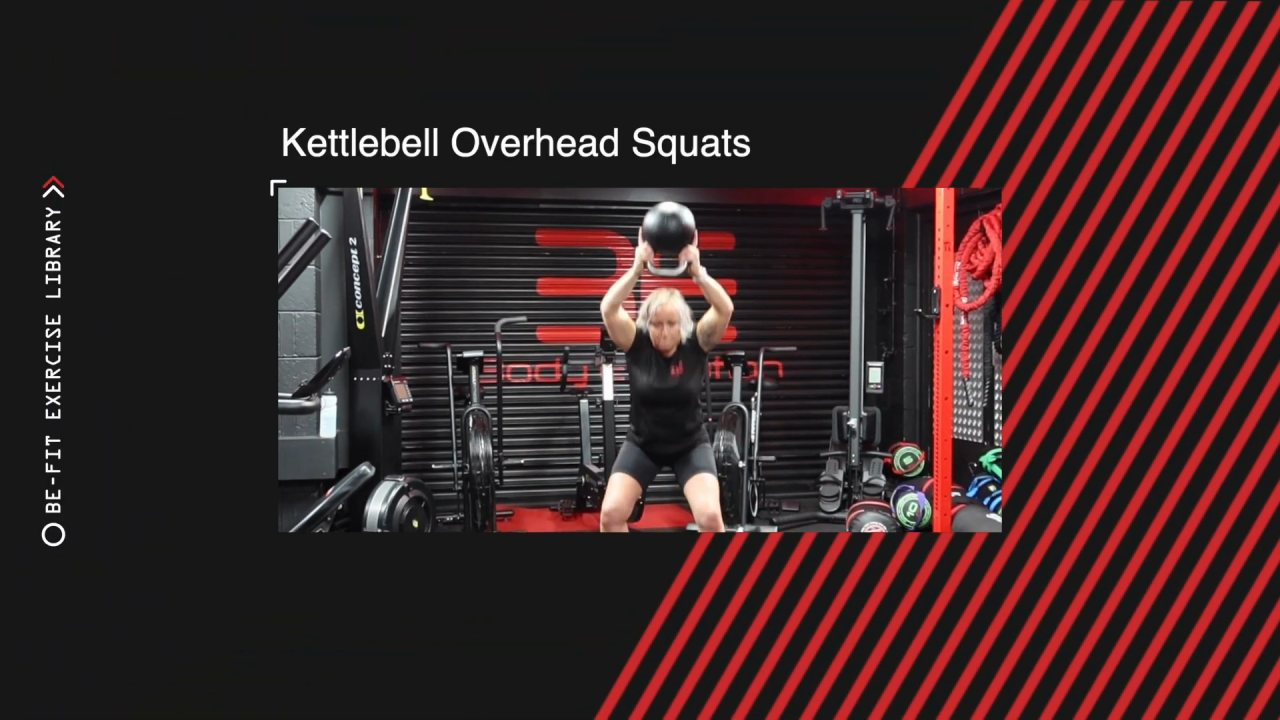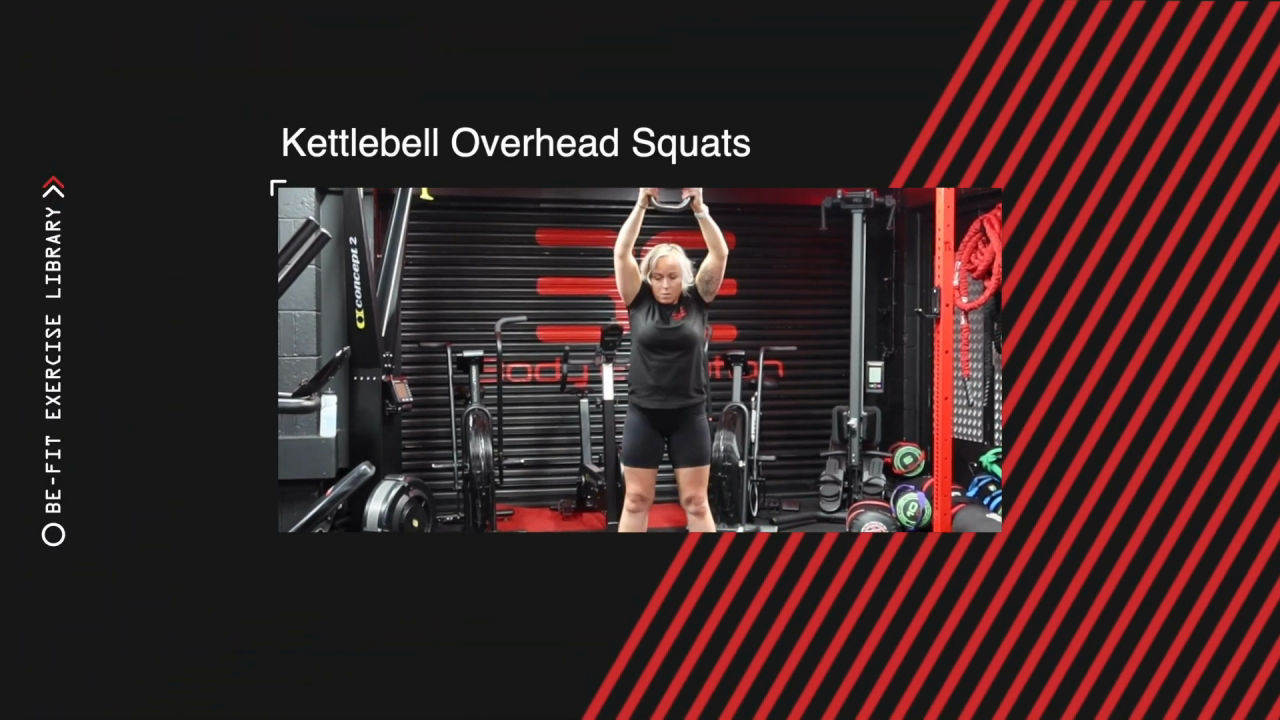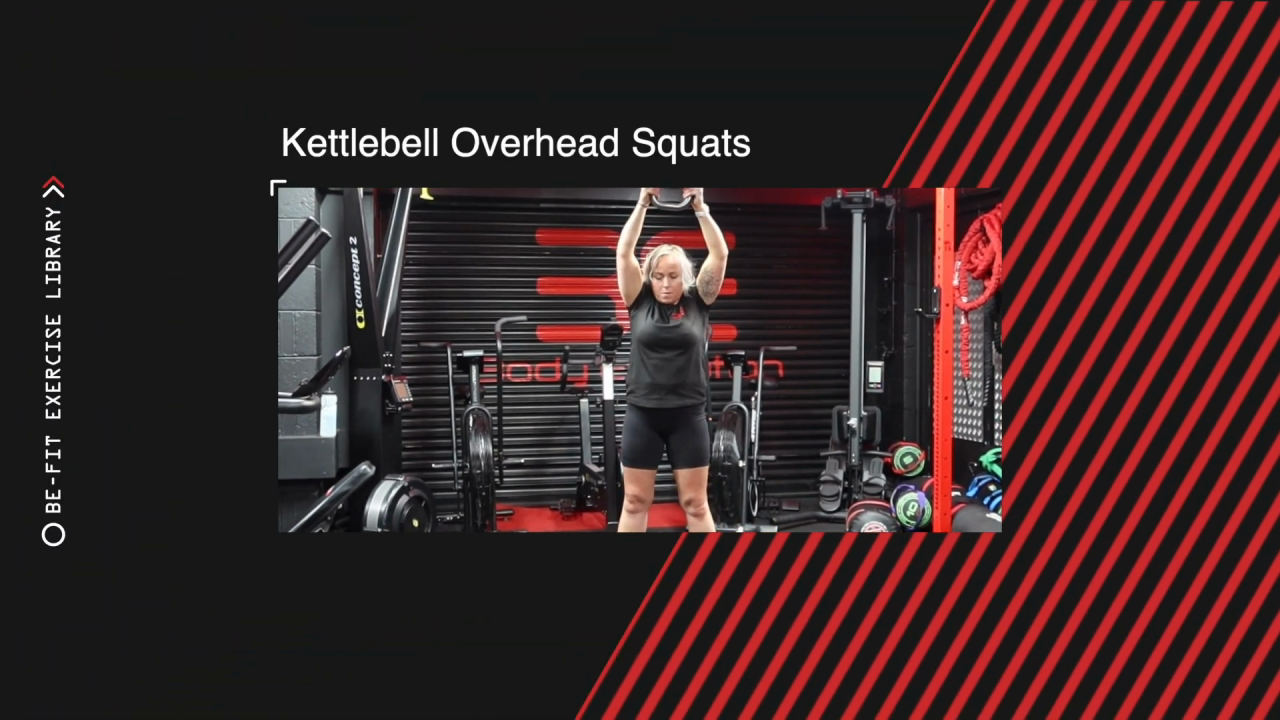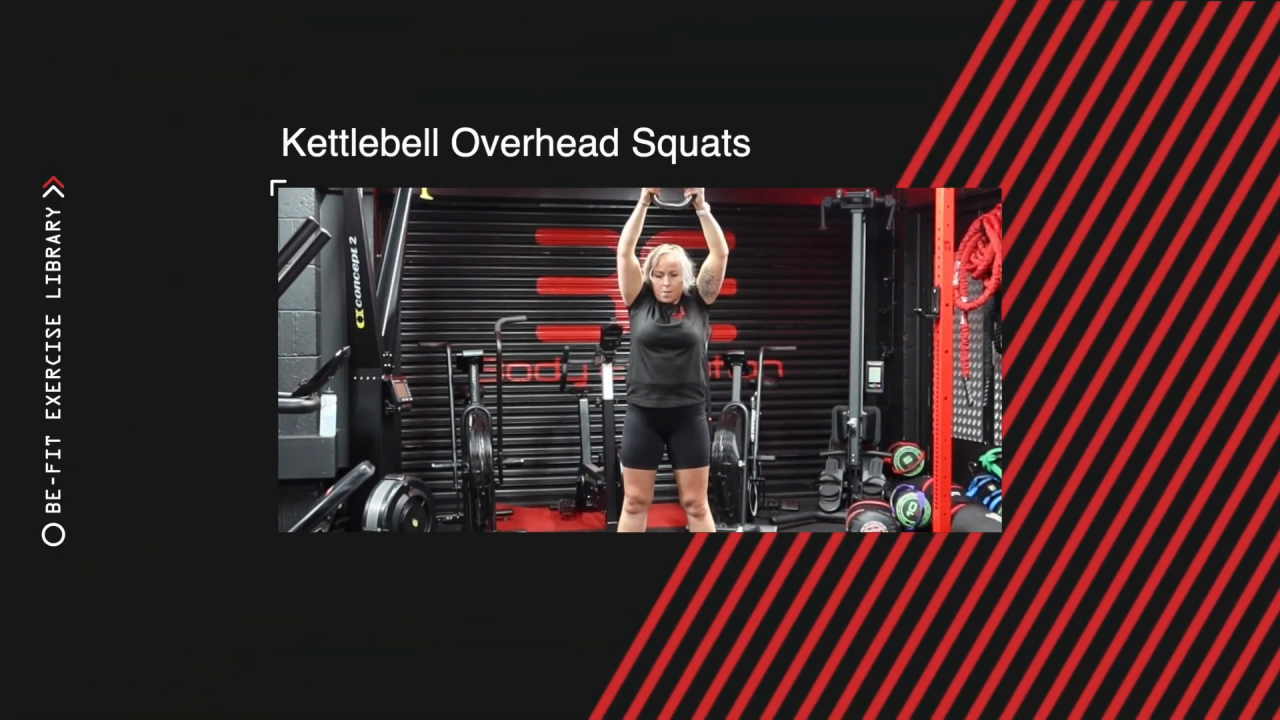
dt=0.4s
person 1, frame 1
left shoulder: (696, 345)
right shoulder: (637, 345)
left elbow: (725, 309)
right elbow: (608, 309)
left wrist: (697, 272)
right wrist: (637, 268)
left hip: (690, 447)
right hip: (642, 445)
left knee: (709, 516)
right knee: (612, 512)
person 1, frame 2
left shoulder: (697, 300)
right shoulder: (639, 301)
left elbow: (719, 253)
right elbow: (621, 253)
left wrist: (699, 208)
right wrist: (641, 204)
left hip: (689, 414)
right hip: (644, 413)
left knee: (696, 503)
right knee: (636, 501)
person 1, frame 3
left shoulder: (698, 303)
right shoulder: (640, 303)
left elbow: (719, 254)
right elbow: (624, 252)
left wrist: (700, 208)
right wrist: (642, 203)
left hip: (687, 415)
right hip: (643, 414)
left knee: (695, 503)
right knee: (635, 502)
person 1, frame 4
left shoulder: (698, 302)
right shoulder: (639, 302)
left elbow: (720, 252)
right elbow: (625, 251)
left wrist: (701, 206)
right wrist: (643, 202)
left hip: (688, 415)
right hip: (643, 414)
left knee: (696, 504)
right knee: (635, 502)
